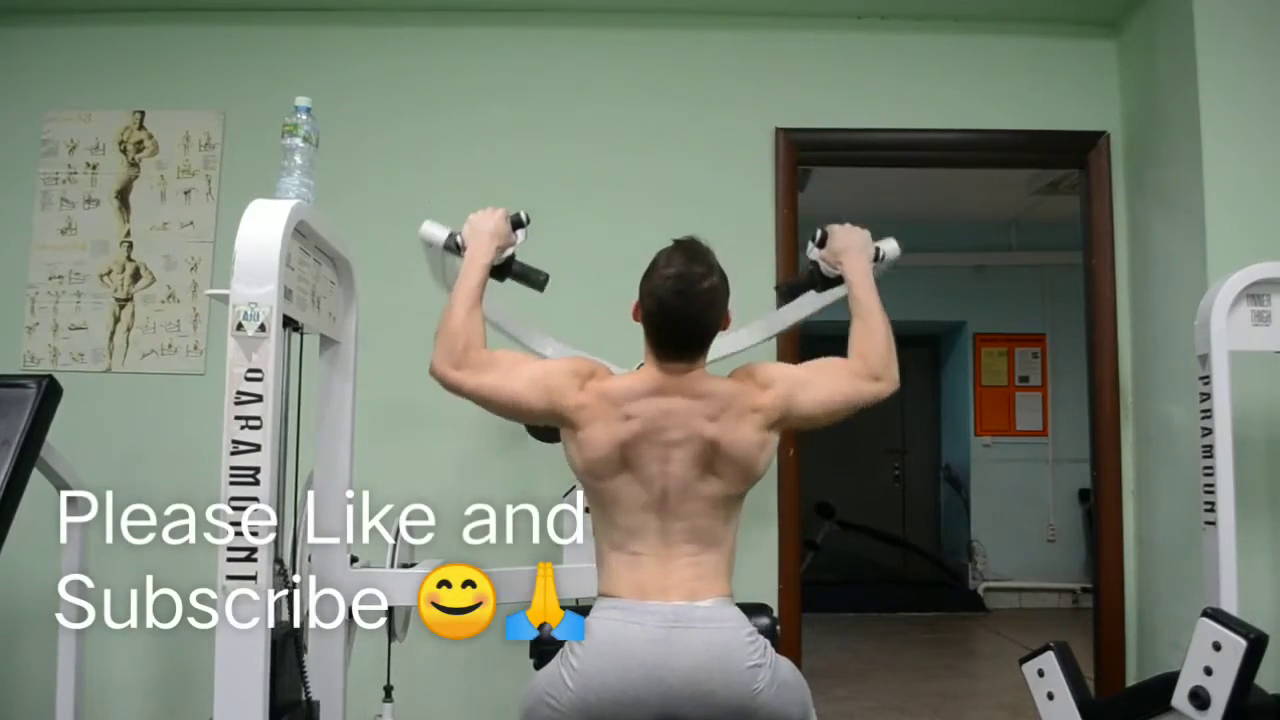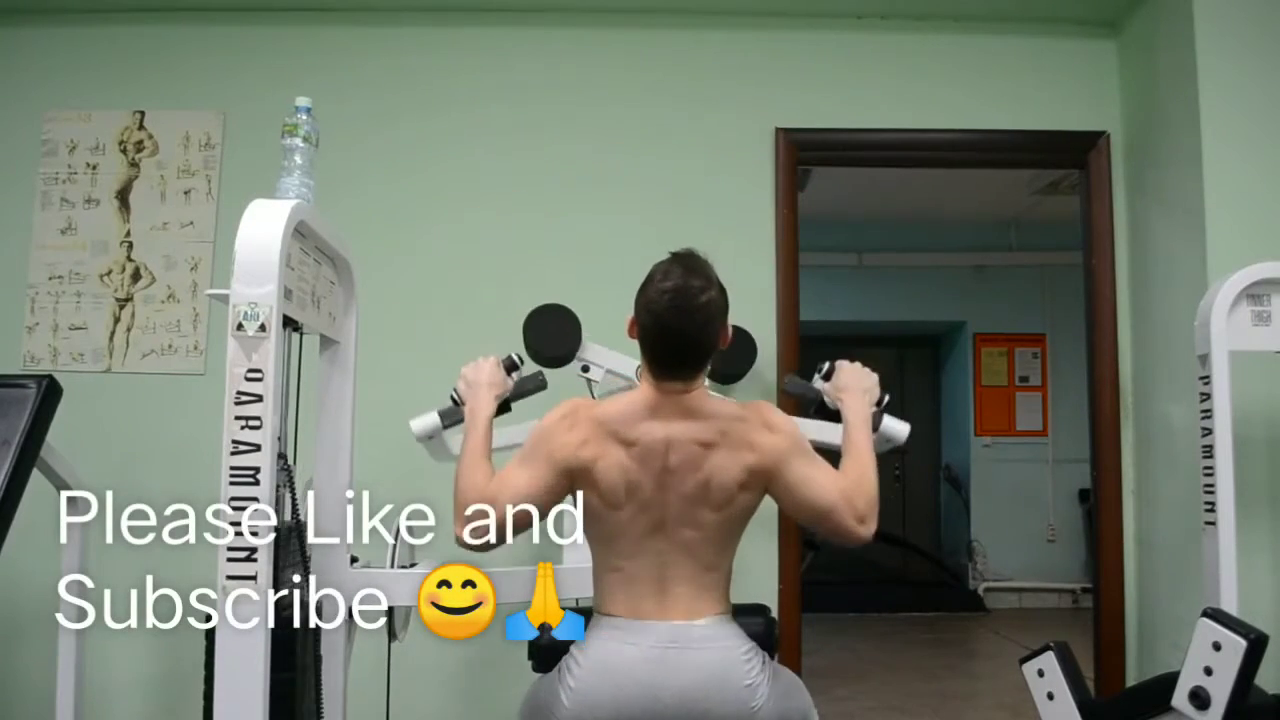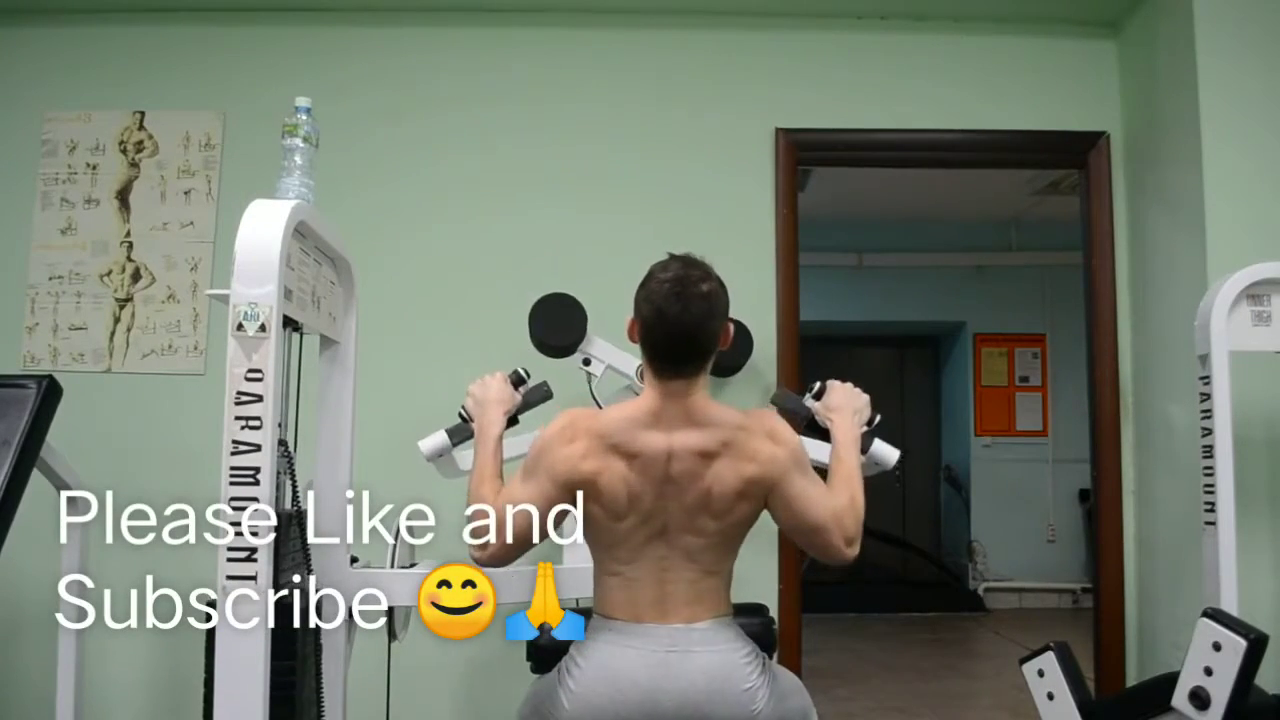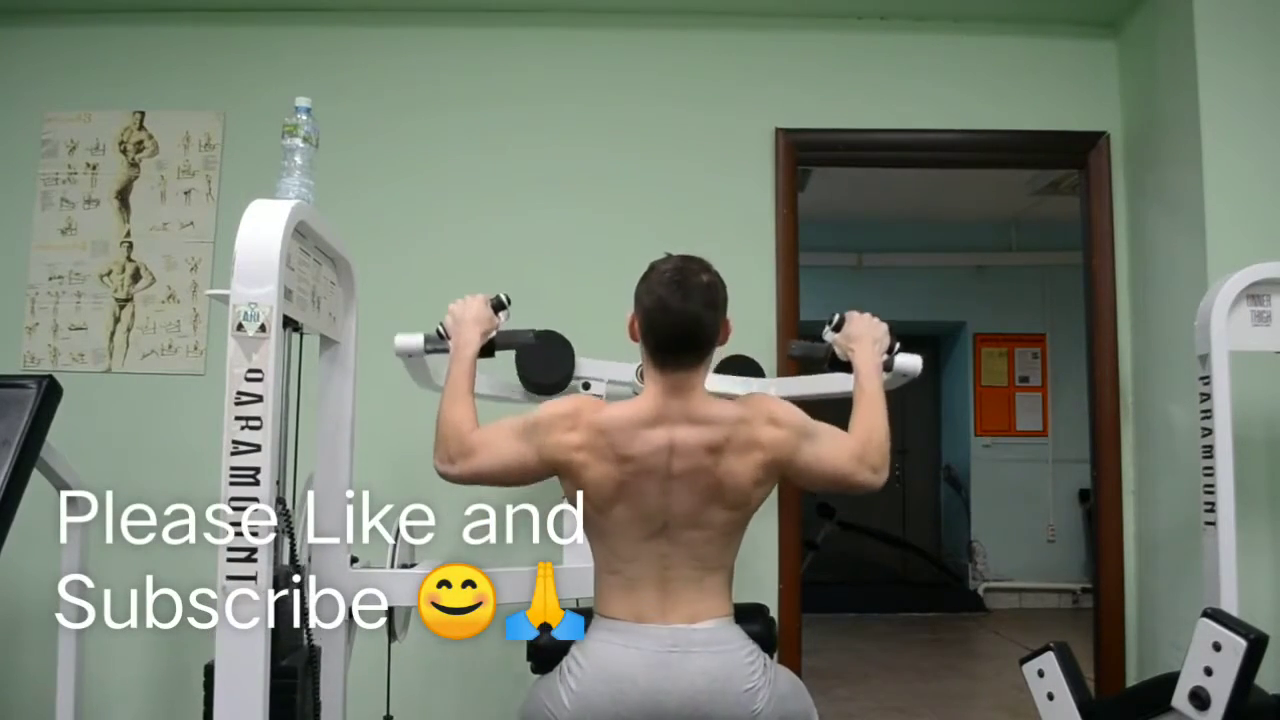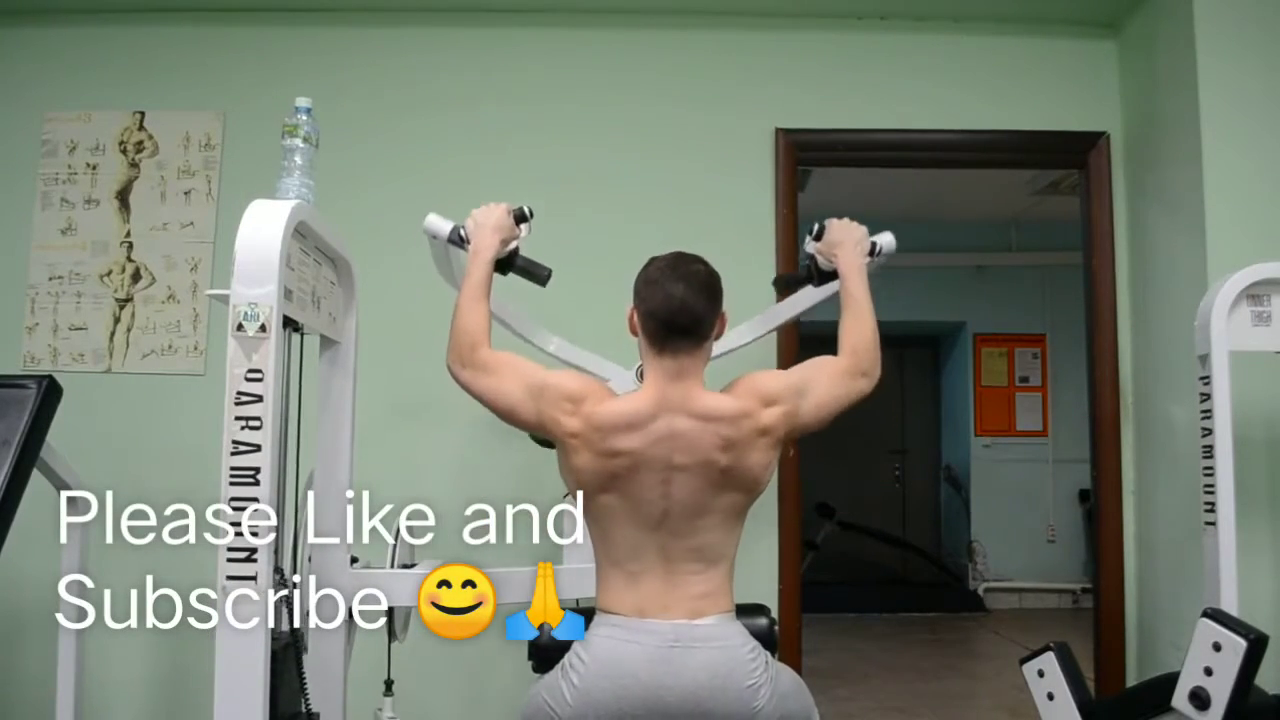
dt=0.4s
person 1, frame 1
left shoulder: (583, 398)
right shoulder: (759, 401)
left elbow: (457, 366)
right elbow: (877, 377)
left wrist: (478, 255)
right wrist: (857, 267)
left hip: (609, 651)
right hip: (723, 650)
person 1, frame 2
left shoulder: (576, 430)
right shoulder: (761, 434)
left elbow: (474, 528)
right elbow: (857, 524)
left wrist: (481, 410)
right wrist: (857, 412)
left hip: (606, 672)
right hip: (721, 672)
person 1, frame 3
left shoulder: (577, 440)
right shoulder: (763, 443)
left elbow: (488, 546)
right elbow: (842, 542)
left wrist: (489, 424)
right wrist: (846, 429)
left hip: (607, 676)
right hip: (722, 675)
person 1, frame 4
left shoulder: (576, 430)
right shoulder: (762, 432)
left elbow: (454, 457)
right elbow: (870, 466)
left wrist: (465, 339)
right wrist: (867, 355)
left hip: (607, 673)
right hip: (723, 673)
person 1, frame 5
left shoulder: (581, 417)
right shoulder: (757, 416)
left elbow: (468, 361)
right elbow: (860, 369)
left wrist: (484, 247)
right wrist: (851, 262)
left hip: (609, 664)
right hip: (724, 664)
